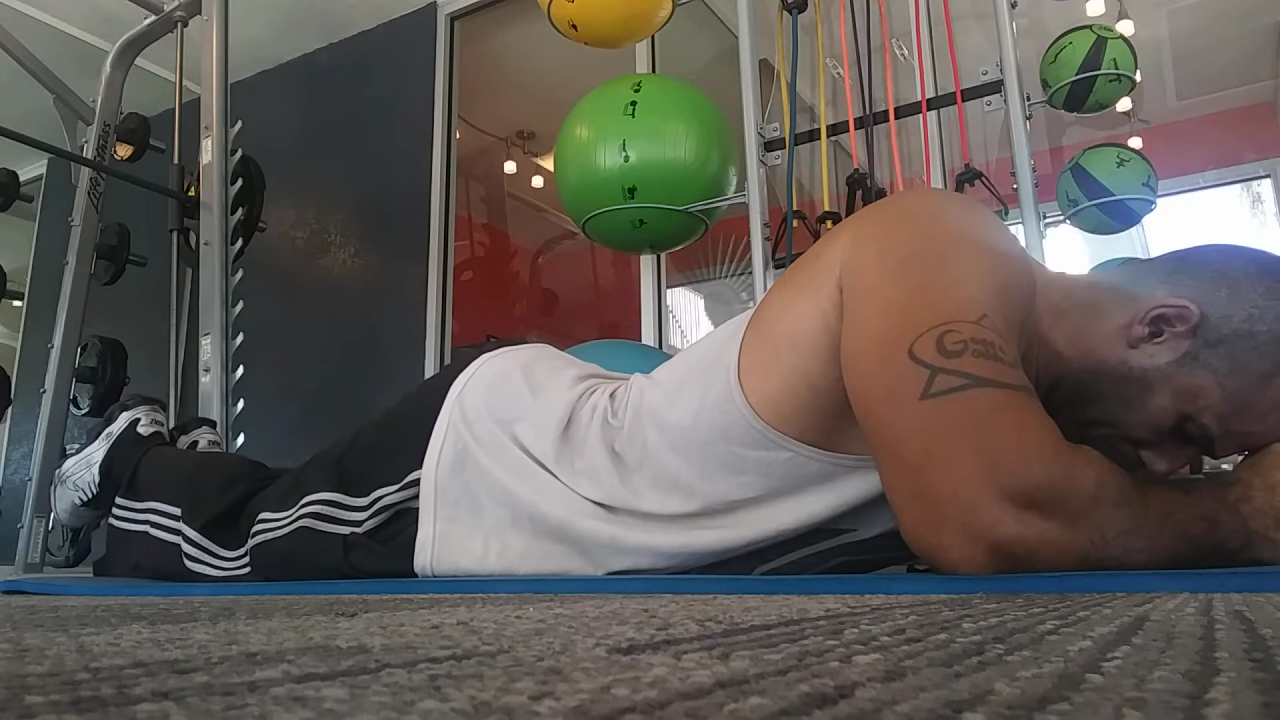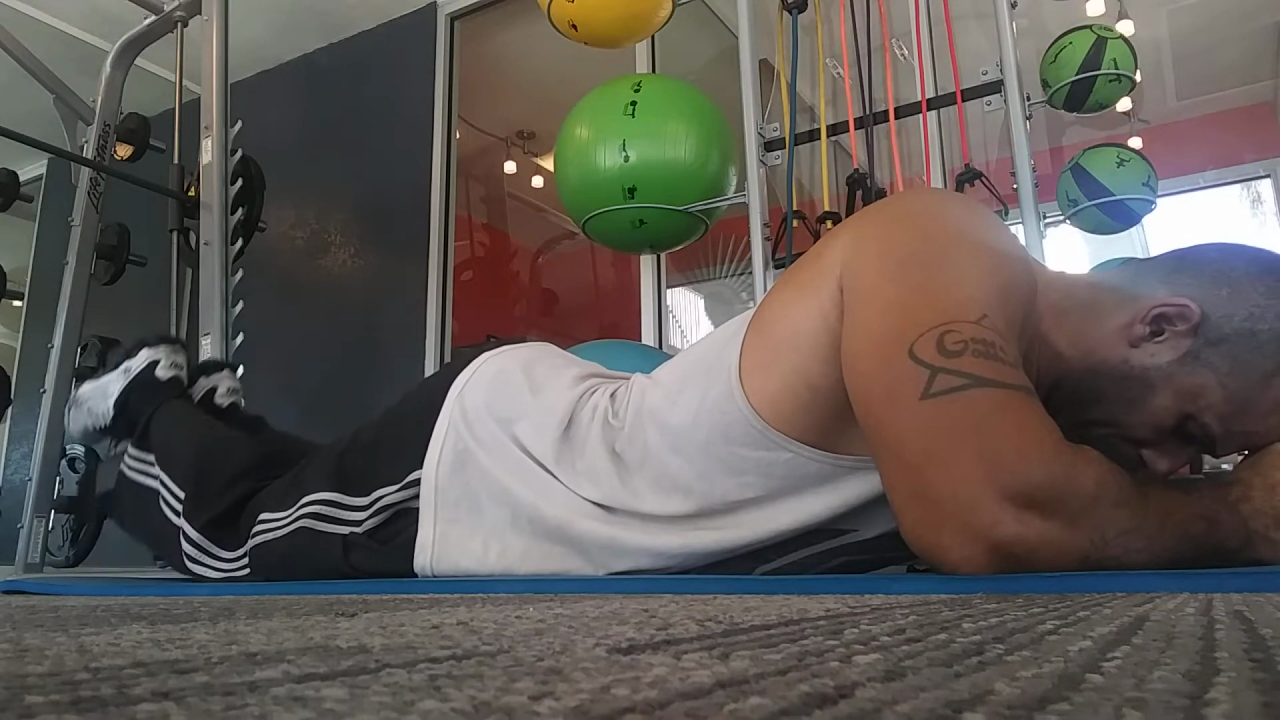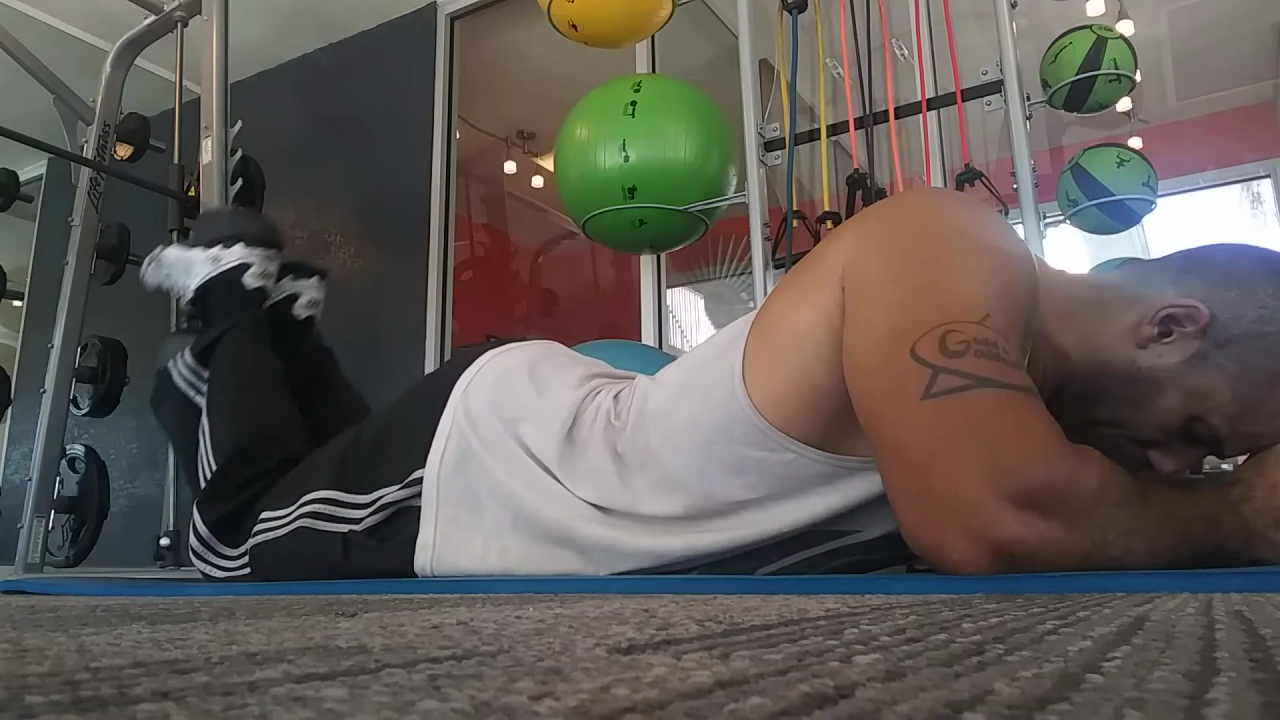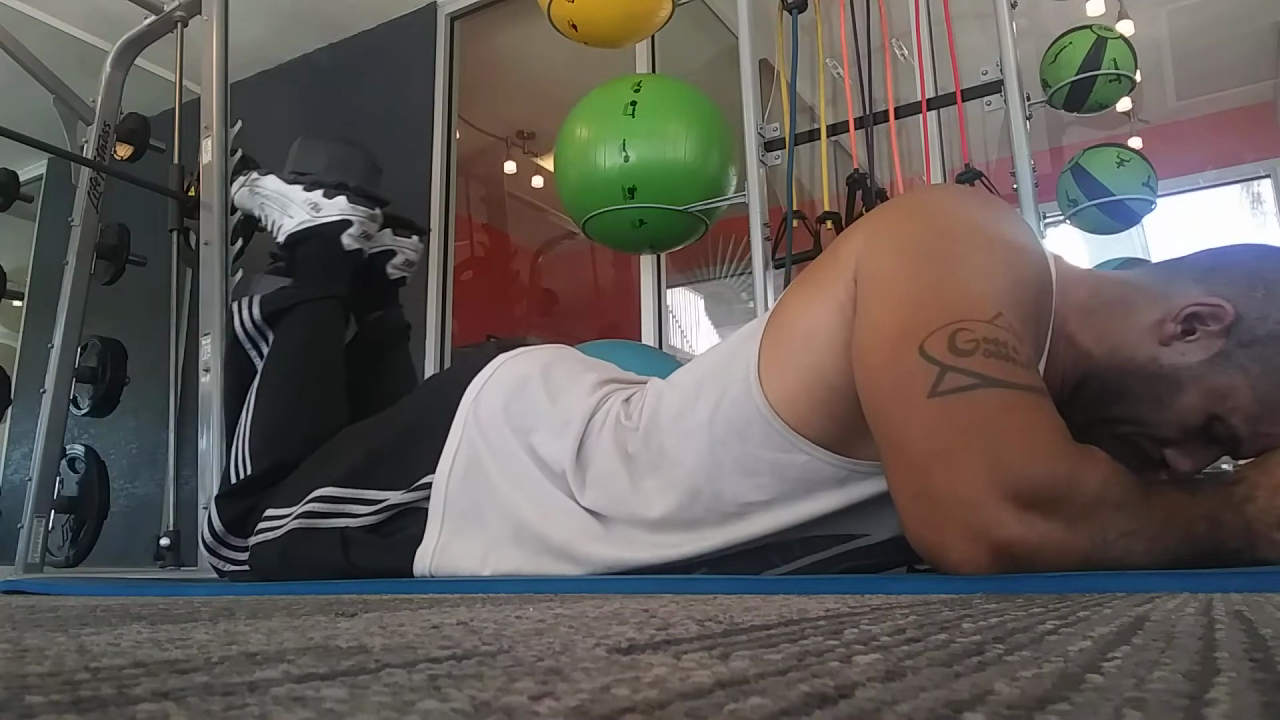
dt=0.4s
person 1, frame 1
left shoulder: (1010, 369)
right shoulder: (944, 251)
right elbow: (992, 520)
left hip: (547, 431)
right hip: (464, 463)
right knee: (232, 551)
left ankle: (168, 458)
right ankle: (140, 462)
person 1, frame 2
left shoulder: (1009, 366)
right shoulder: (943, 250)
right elbow: (993, 520)
left hip: (545, 428)
right hip: (464, 461)
right knee: (231, 538)
left ankle: (198, 406)
right ankle: (160, 404)
person 1, frame 3
left shoulder: (1020, 365)
right shoulder: (946, 249)
right elbow: (994, 520)
left hip: (550, 427)
right hip: (469, 456)
right knee: (241, 532)
left ankle: (274, 309)
right ankle: (233, 292)
person 1, frame 4
left shoulder: (1036, 369)
right shoulder: (962, 247)
right elbow: (997, 519)
left hip: (566, 429)
right hip: (484, 455)
right knee: (255, 533)
left ankle: (362, 275)
right ankle: (328, 263)
